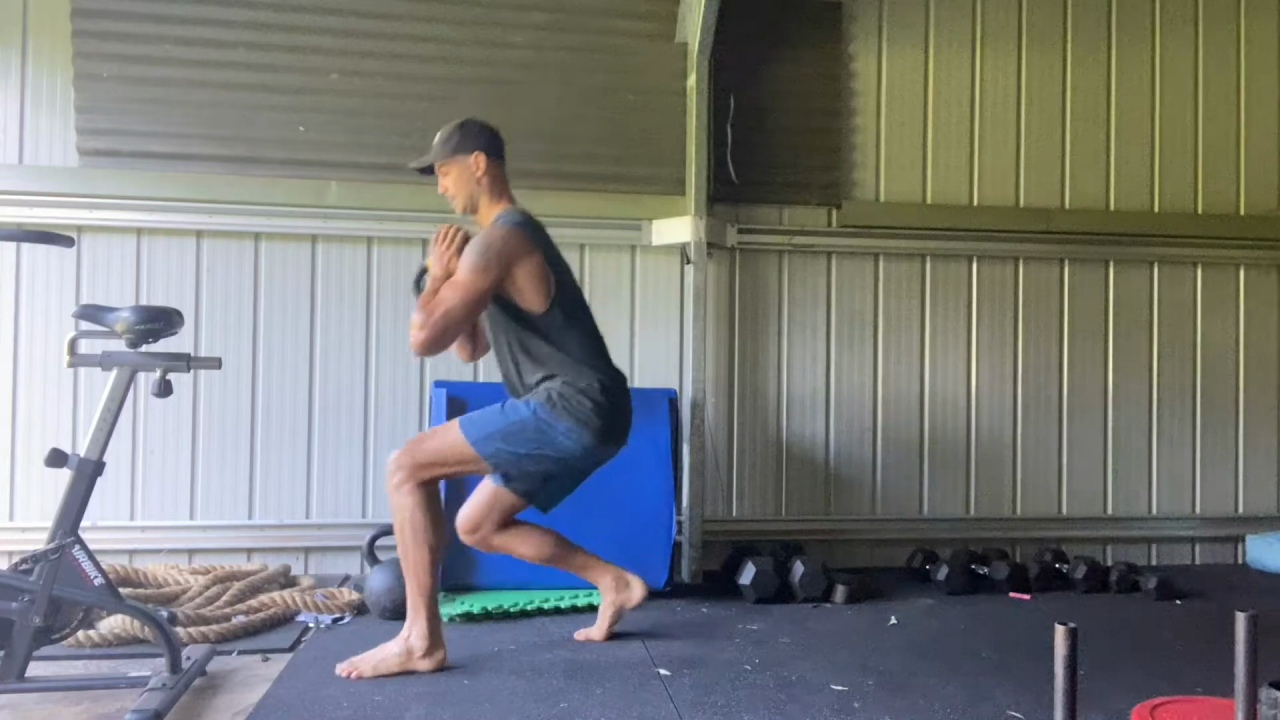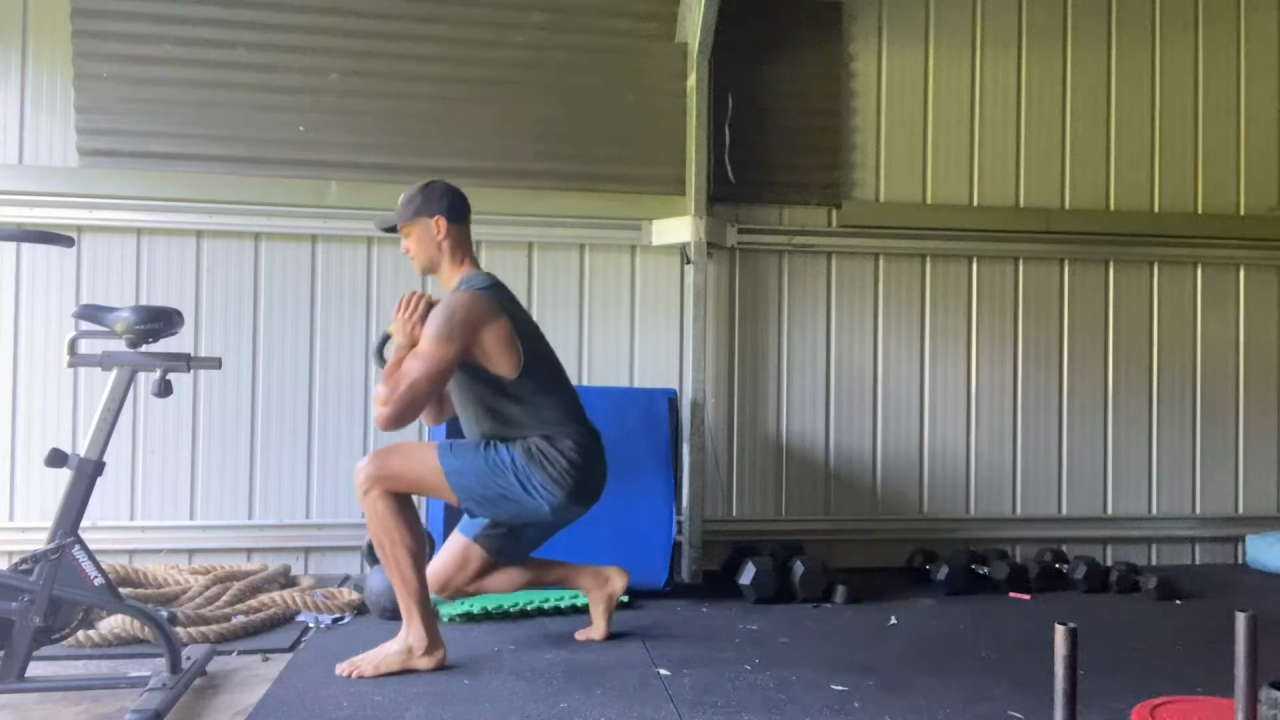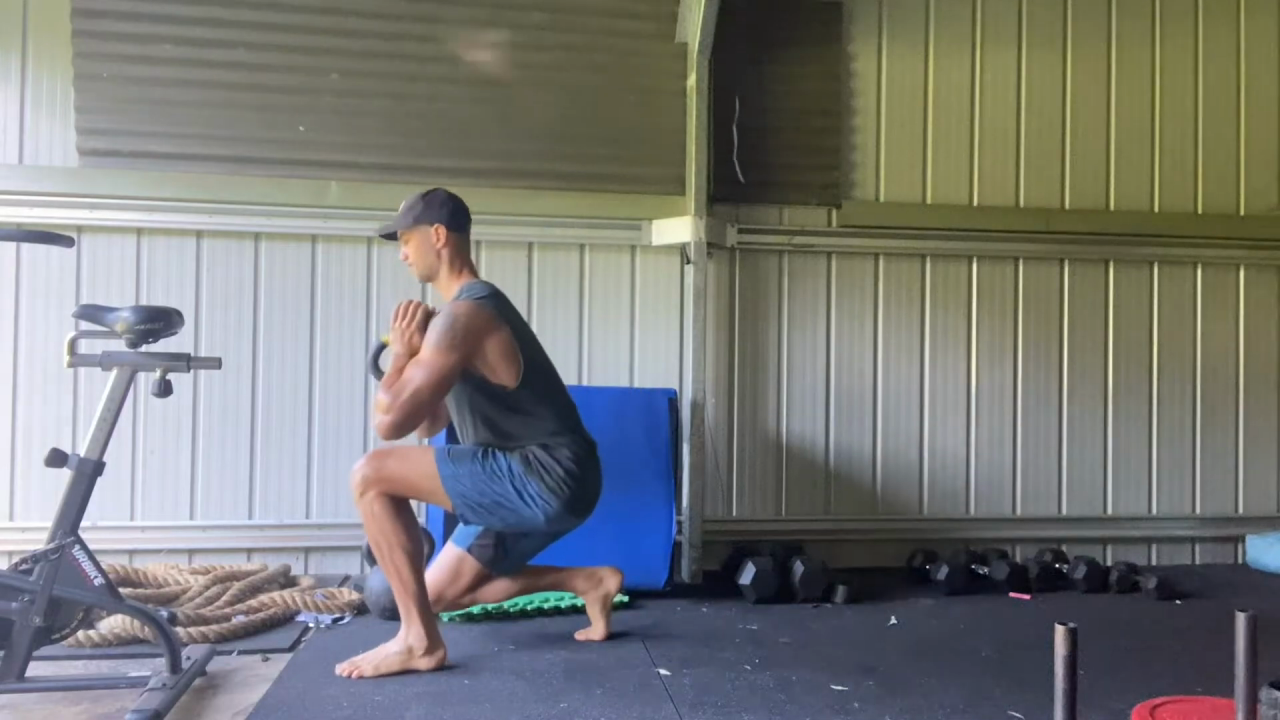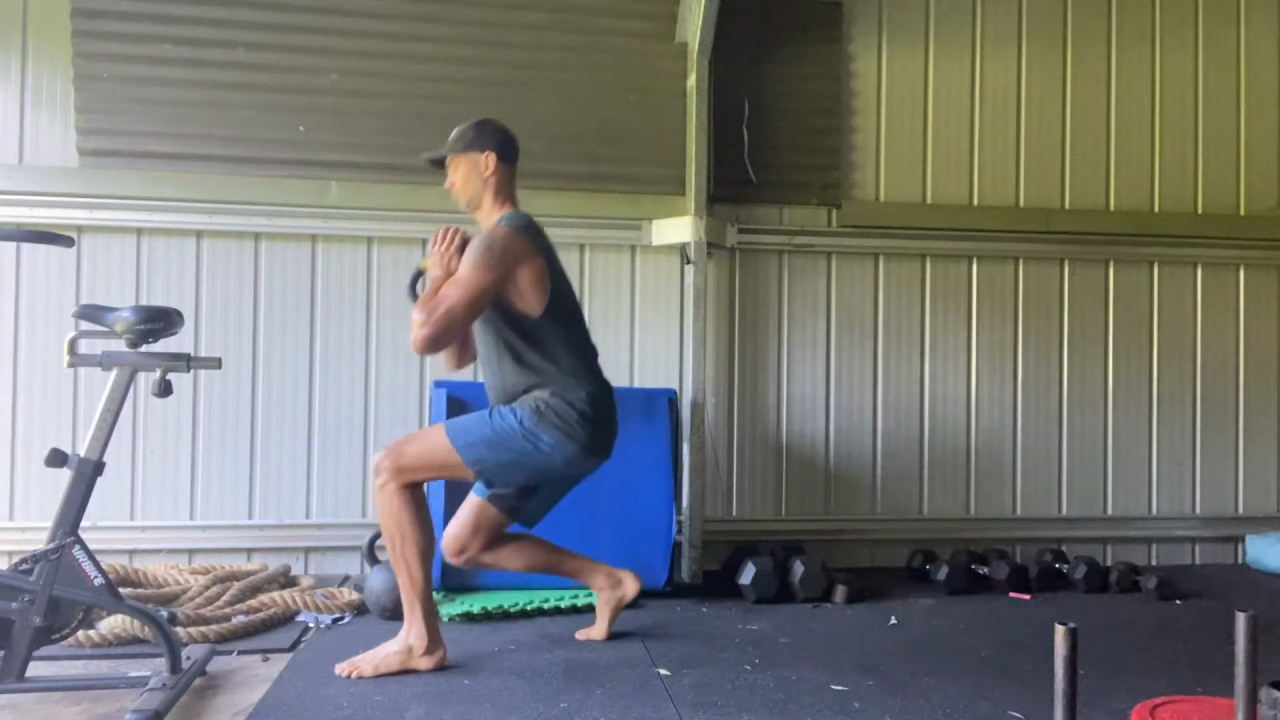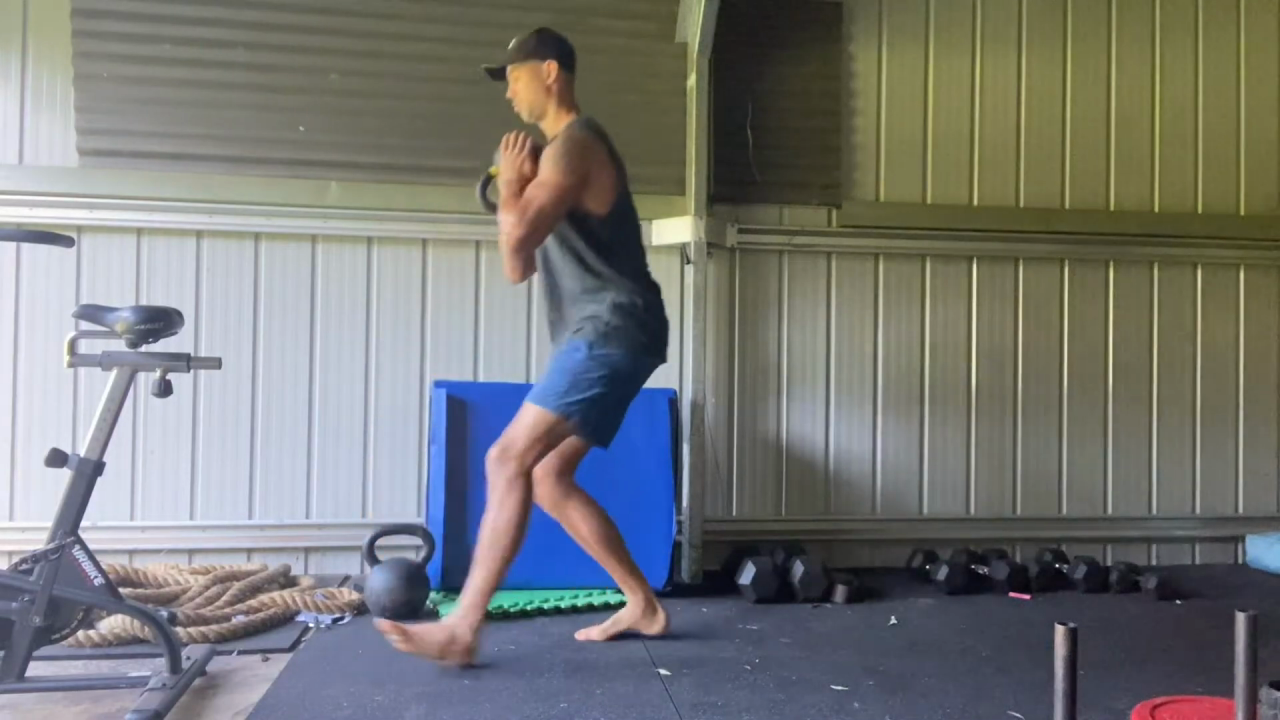
dt=0.3s
person 1, frame 1
left shoulder: (499, 239)
right shoulder: (505, 238)
left elbow: (424, 336)
right elbow: (469, 348)
left wrist: (441, 276)
right wrist: (452, 279)
left hip: (575, 410)
right hip: (575, 414)
left knee: (407, 464)
right knee: (477, 525)
left ankle: (420, 639)
right ankle: (613, 581)
person 1, frame 2
left shoulder: (462, 306)
right shoulder: (473, 299)
left elbow: (390, 410)
right elbow: (437, 411)
left wrist: (403, 345)
right wrist: (417, 345)
left hip: (553, 468)
right hip: (550, 468)
left knee: (374, 474)
right knee: (446, 578)
left ankle: (419, 639)
right ankle: (597, 581)
person 1, frame 3
left shoulder: (463, 316)
right shoulder: (470, 310)
left elbow: (392, 422)
right elbow: (431, 423)
left wrist: (402, 353)
right wrist: (411, 355)
left hip: (549, 480)
right hip: (542, 481)
left knee: (371, 474)
right knee: (439, 591)
left ankle: (418, 640)
right ankle: (591, 582)
person 1, frame 4
left shoulder: (502, 239)
right shoulder: (502, 241)
left elbow: (426, 337)
right elbow: (459, 354)
left wrist: (438, 277)
right wrist: (448, 281)
left hip: (561, 422)
right hip: (558, 426)
left knee: (391, 467)
right knee: (462, 545)
left ankle: (420, 638)
right ankle: (606, 579)
person 1, frame 5
left shoulder: (574, 144)
right shoulder: (553, 150)
left elbow: (516, 237)
right elbow: (521, 265)
left wrist: (511, 186)
right wrist: (513, 195)
left hip: (614, 332)
right hip: (599, 337)
left knee: (507, 460)
right knee: (549, 477)
left ankle: (467, 623)
right ankle: (643, 604)
